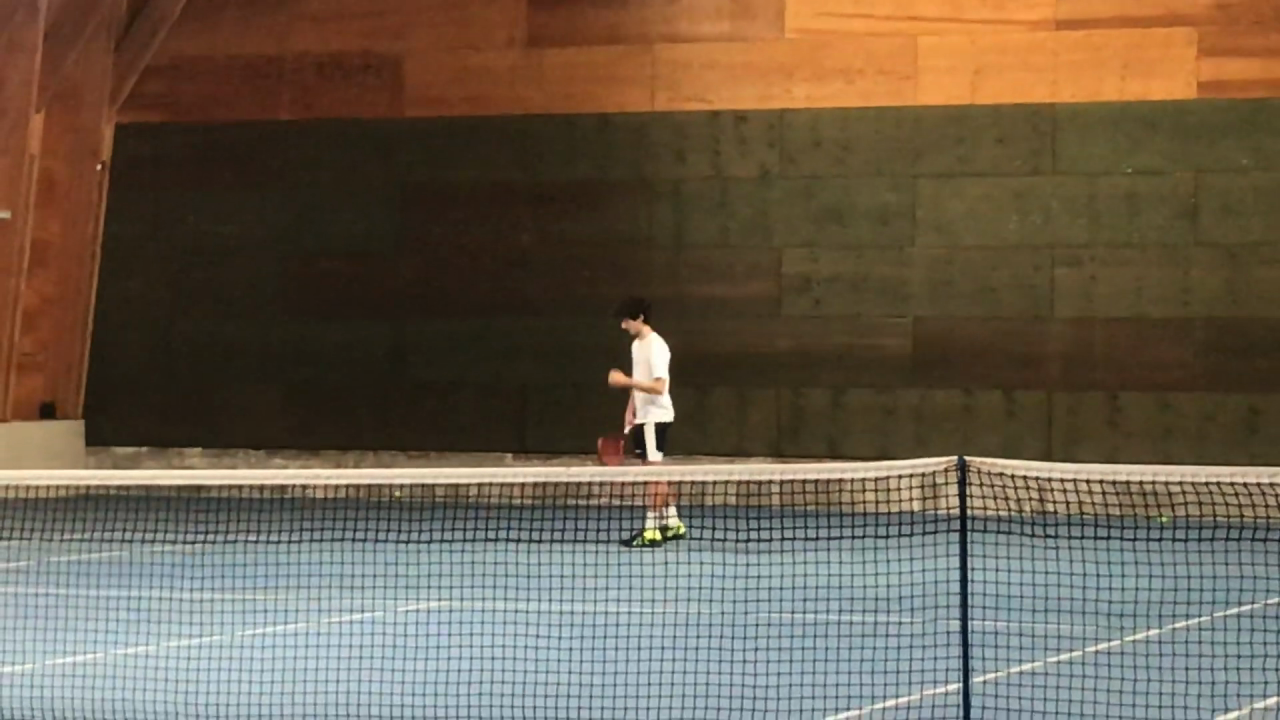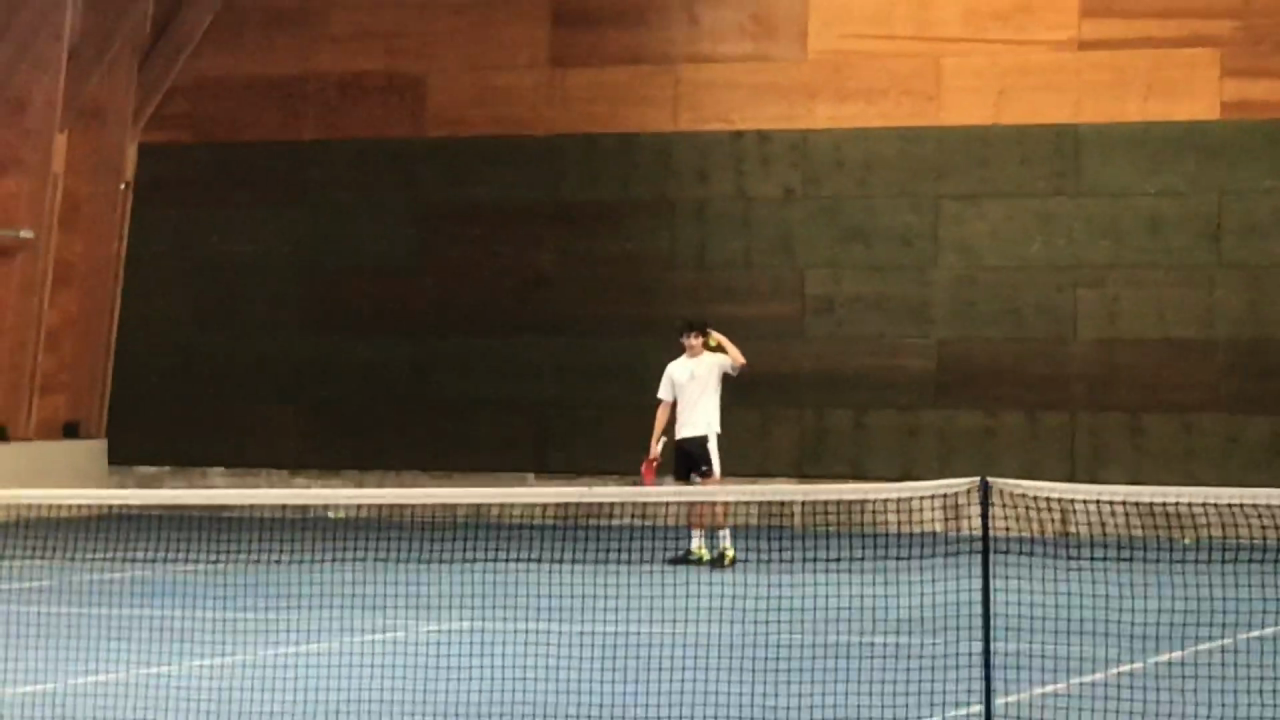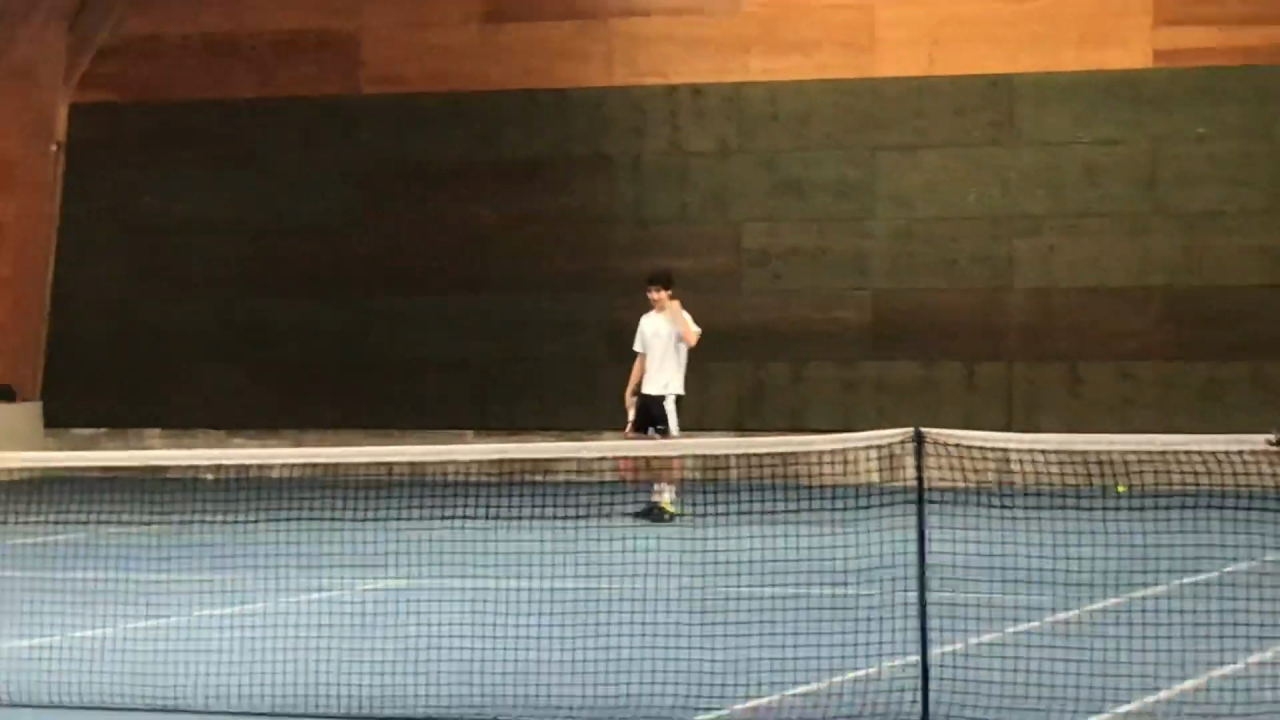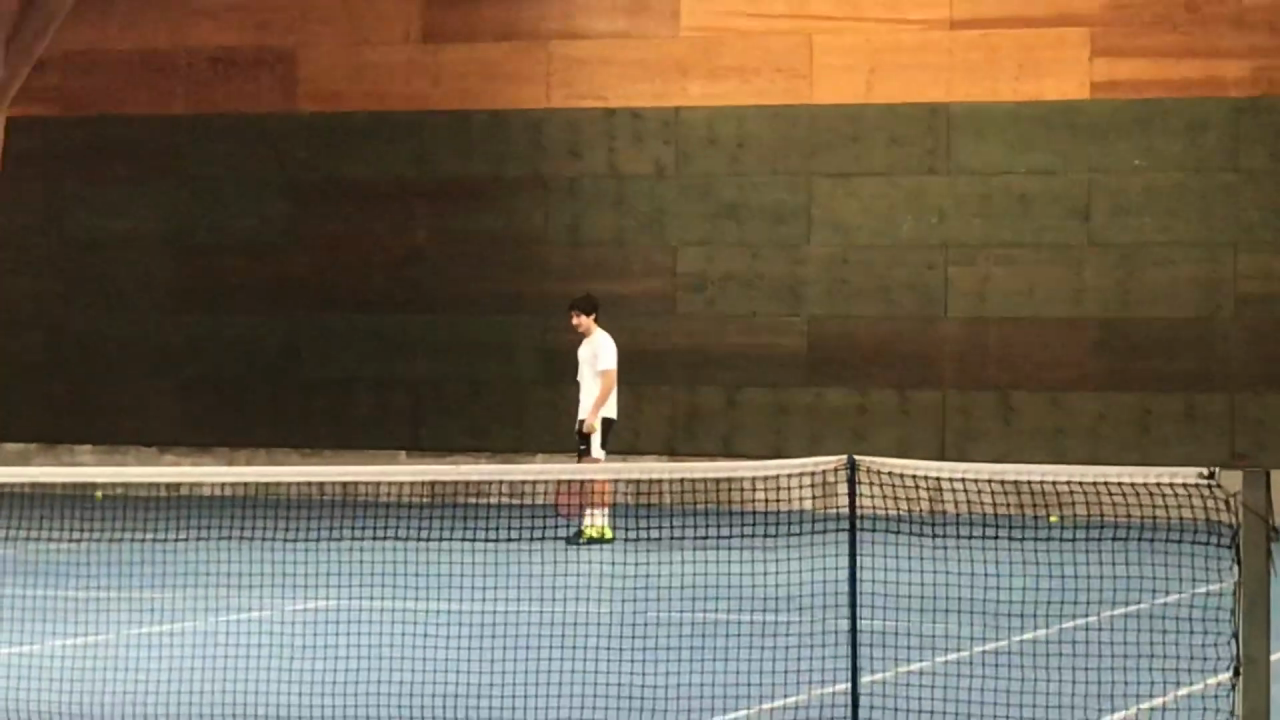
dt=1s
person 1, frame 1
left shoulder: (656, 346)
right shoulder: (637, 344)
left elbow: (659, 387)
left wrist: (625, 381)
right wrist: (630, 412)
left hip: (655, 416)
right hip: (644, 417)
left ankle: (651, 530)
right ankle: (673, 524)
person 1, frame 2
left shoulder: (715, 361)
right shoulder: (673, 367)
left elbow: (740, 362)
right elbow: (665, 406)
left wrist: (721, 339)
right wrist: (654, 441)
left hip: (706, 434)
right hip: (682, 436)
left ankle: (726, 547)
right ankle: (697, 548)
person 1, frame 3
left shoulder: (680, 317)
right shoulder: (645, 320)
left elbow: (692, 340)
left wrist: (676, 312)
right wrist: (629, 390)
left hip: (668, 392)
right hip: (647, 391)
left ankle: (668, 503)
right ankle: (658, 499)
person 1, frame 4
left shoulder: (603, 342)
right shoulder: (584, 345)
left elbow: (609, 382)
left wrist: (593, 415)
right wrist: (583, 417)
left hip: (599, 416)
right hip: (587, 415)
left ankle: (591, 526)
right ankle: (602, 526)
